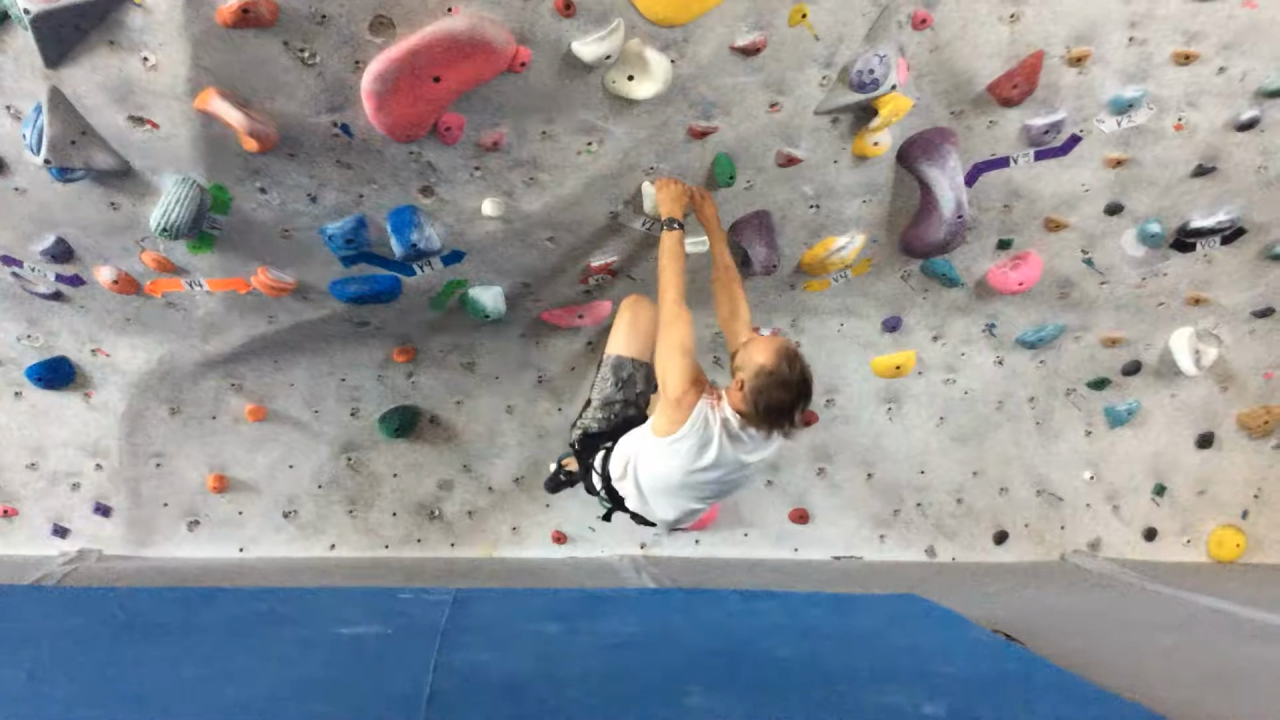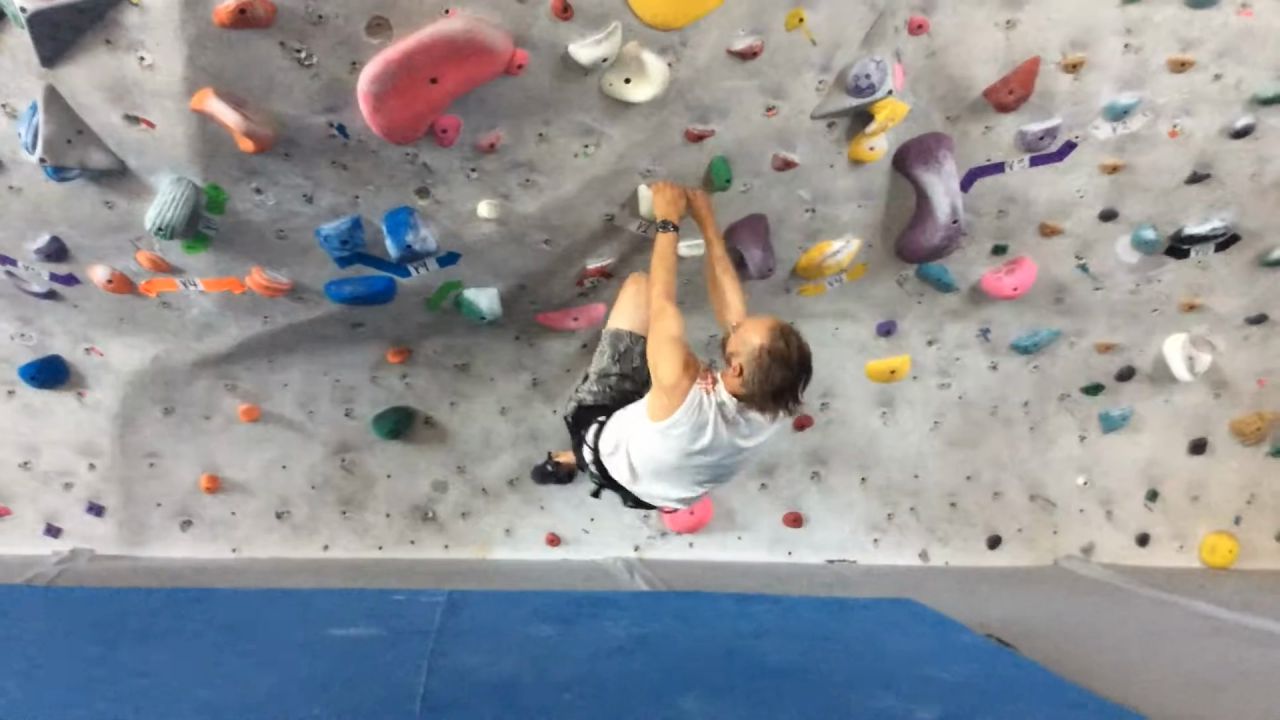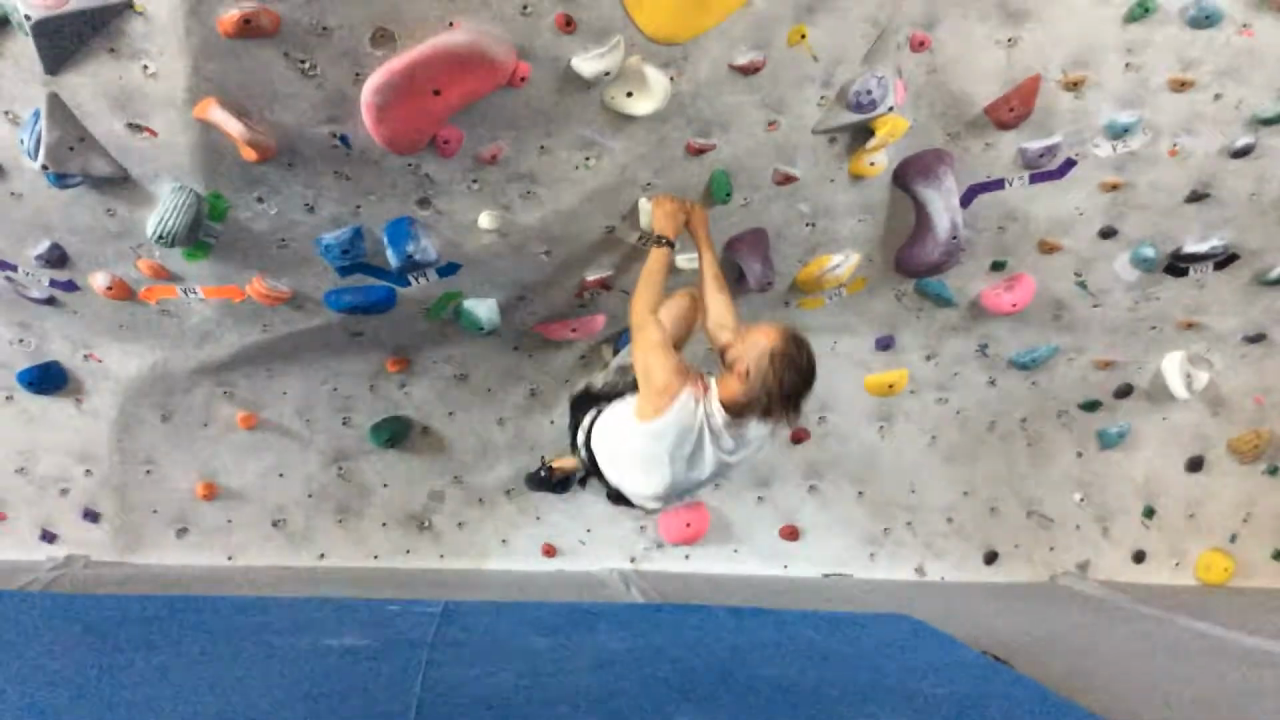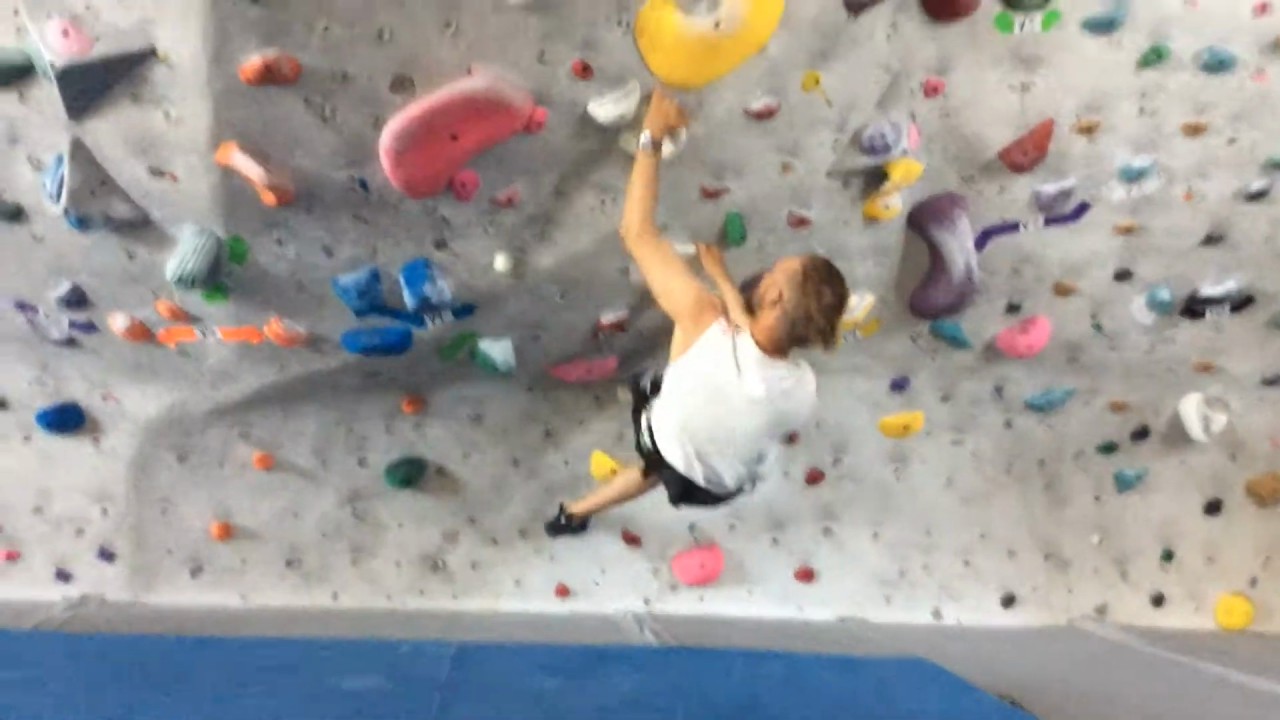
dt=0.4s
person 1, frame 1
left shoulder: (687, 403)
right shoulder: (775, 419)
left elbow: (673, 303)
right elbow: (734, 314)
left wrist: (673, 219)
right wrist: (713, 227)
left hip: (611, 473)
person 1, frame 2
left shoulder: (681, 388)
right shoulder: (772, 409)
left elbow: (662, 301)
right elbow: (732, 307)
left wrist: (668, 221)
right wrist: (707, 223)
left hip: (605, 443)
right ankle: (570, 460)
person 1, frame 3
left shoulder: (674, 392)
right shoulder: (760, 421)
left elbow: (642, 315)
right elbow: (722, 326)
left wrist: (663, 237)
right wrist: (701, 238)
left hip: (600, 435)
right ankle: (561, 468)
person 1, frame 4
left shoulder: (704, 324)
right shoulder: (802, 390)
left elbow: (636, 231)
left wrist: (651, 137)
right wrist: (720, 275)
left hip: (665, 452)
right hip: (720, 488)
right ankle: (576, 513)
